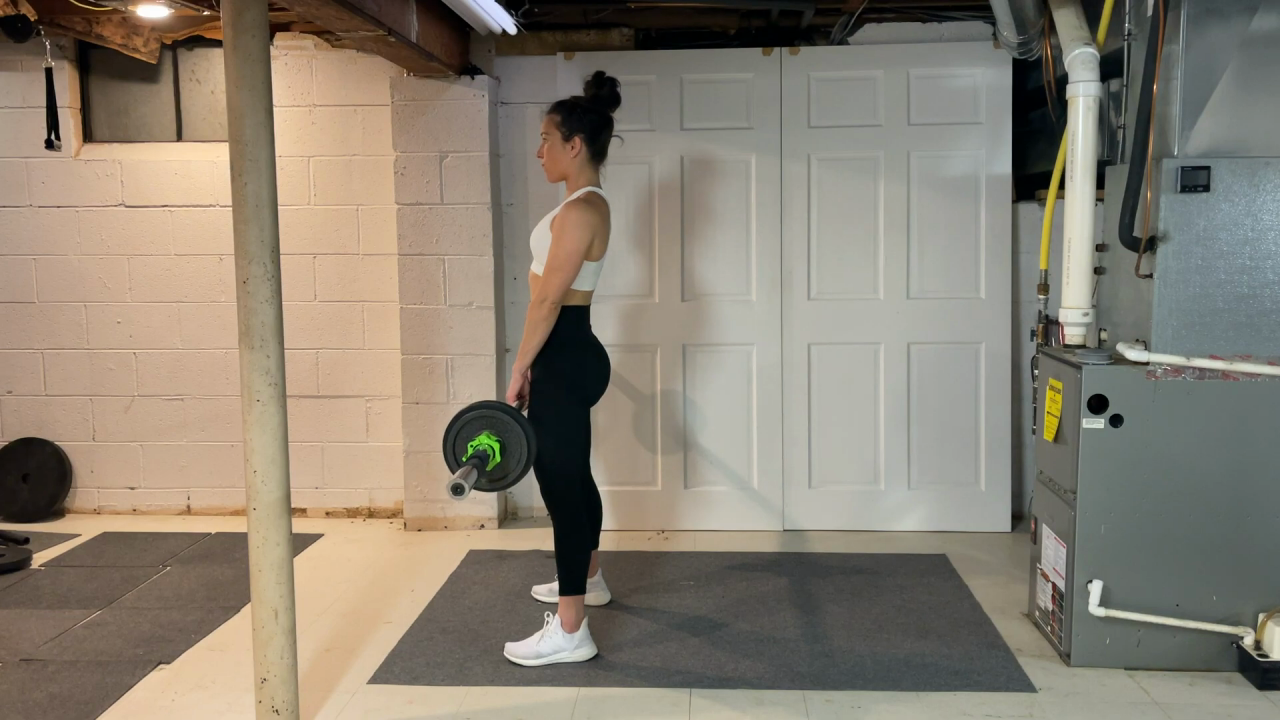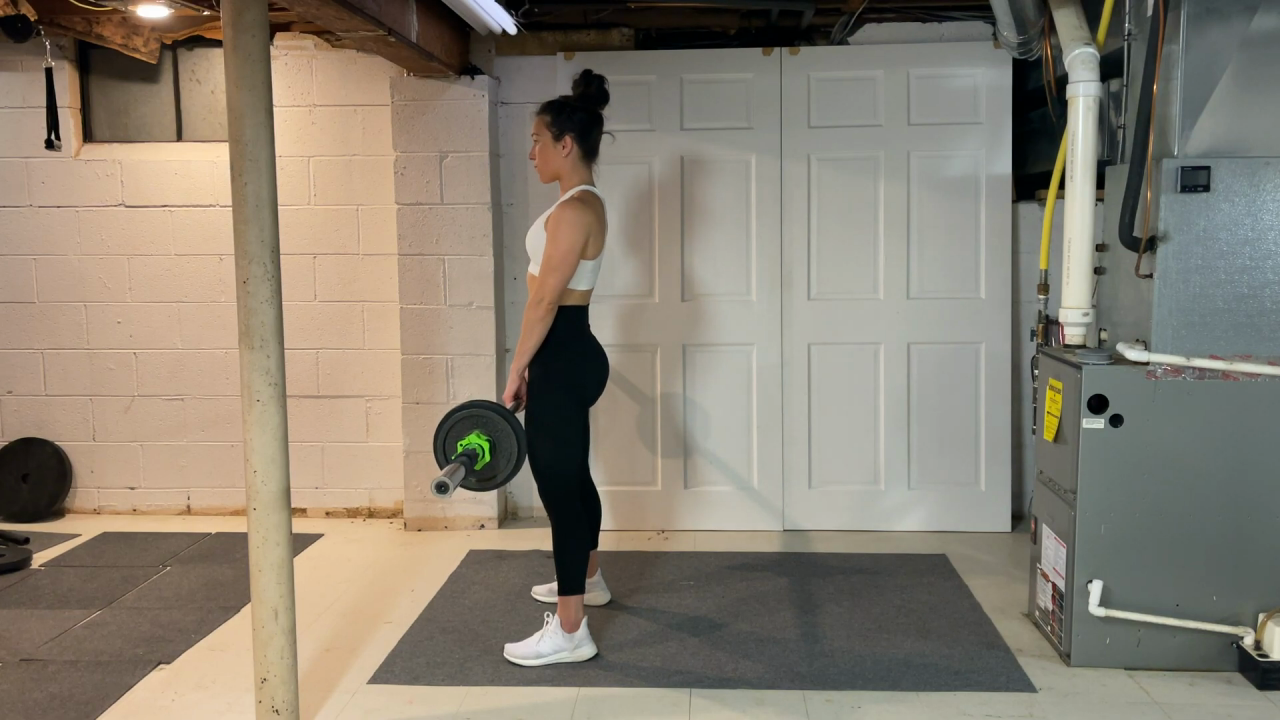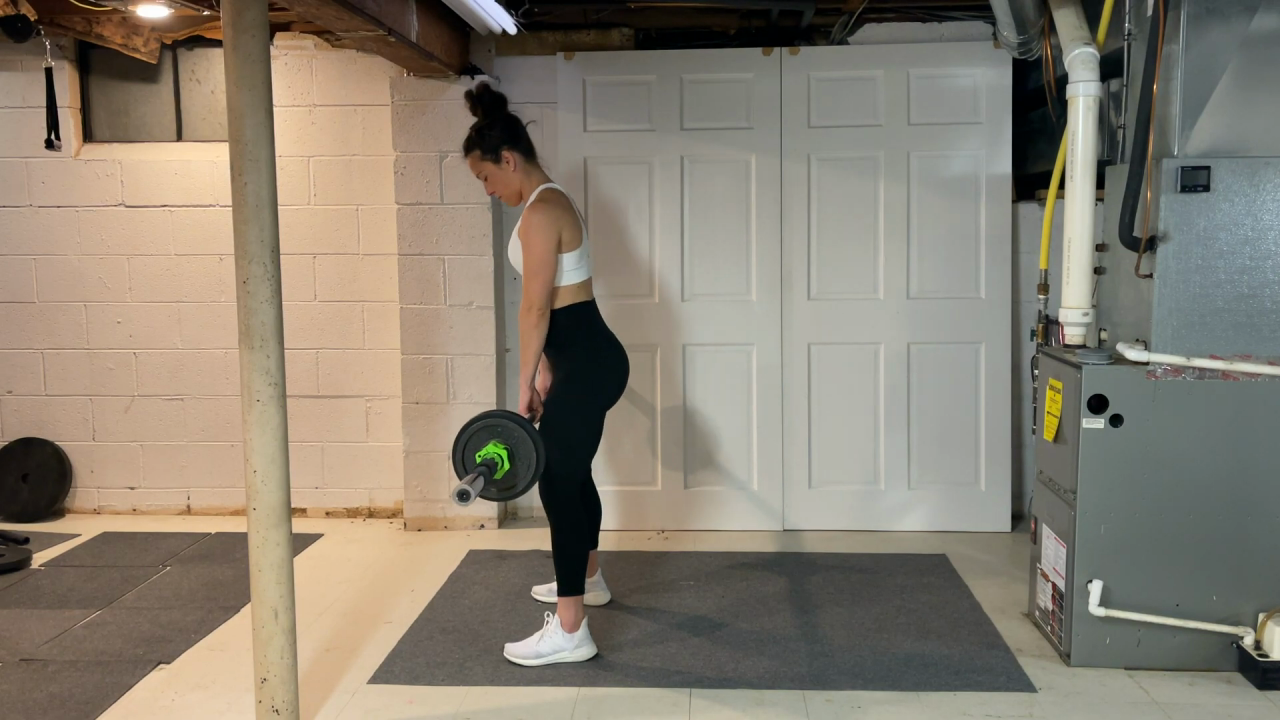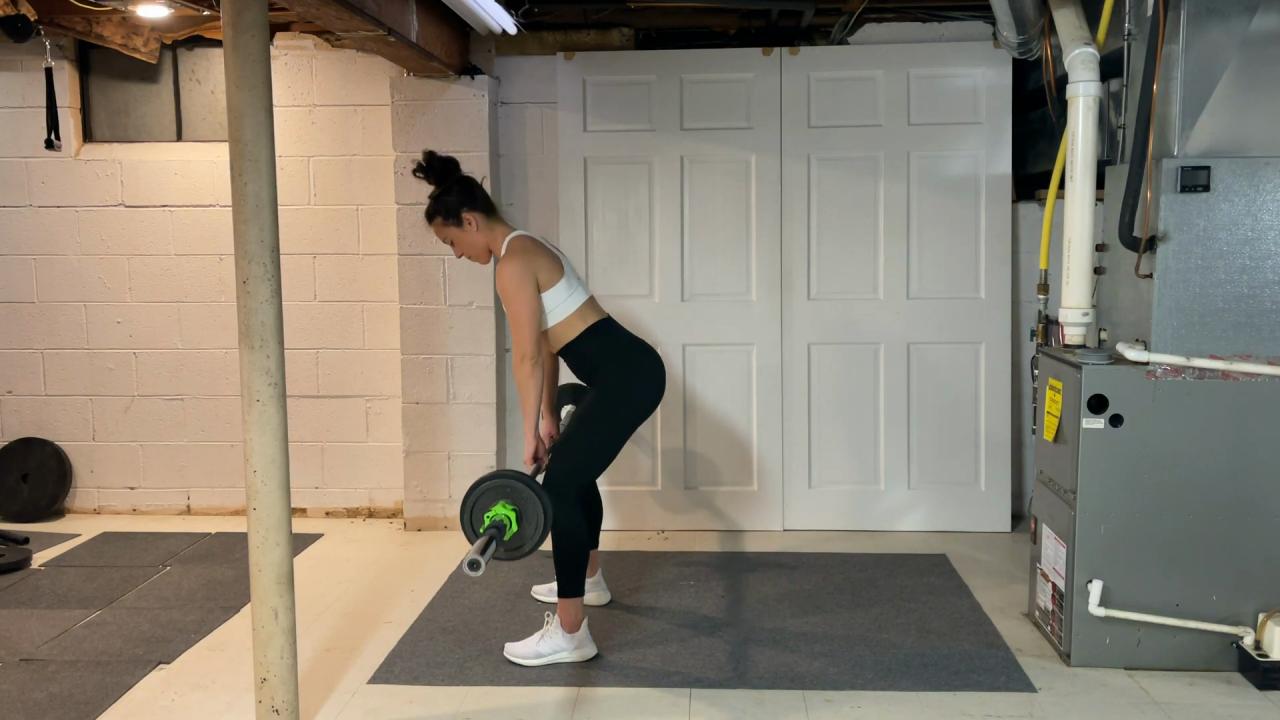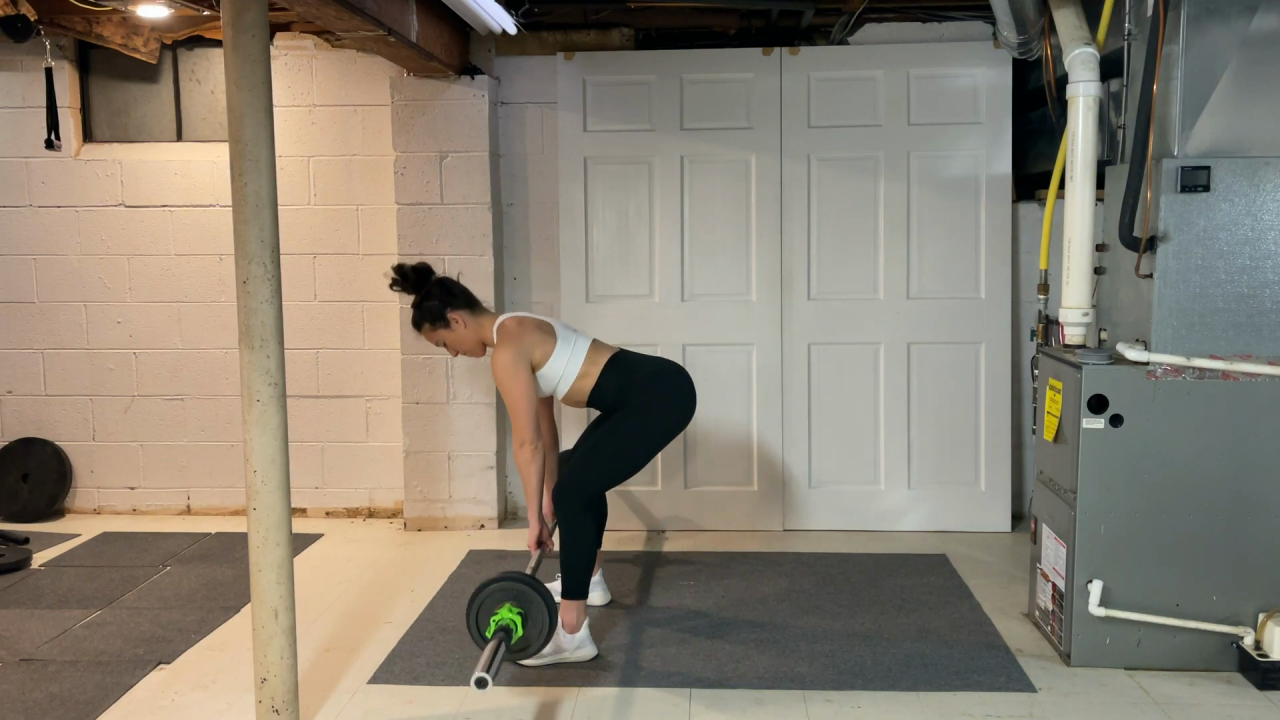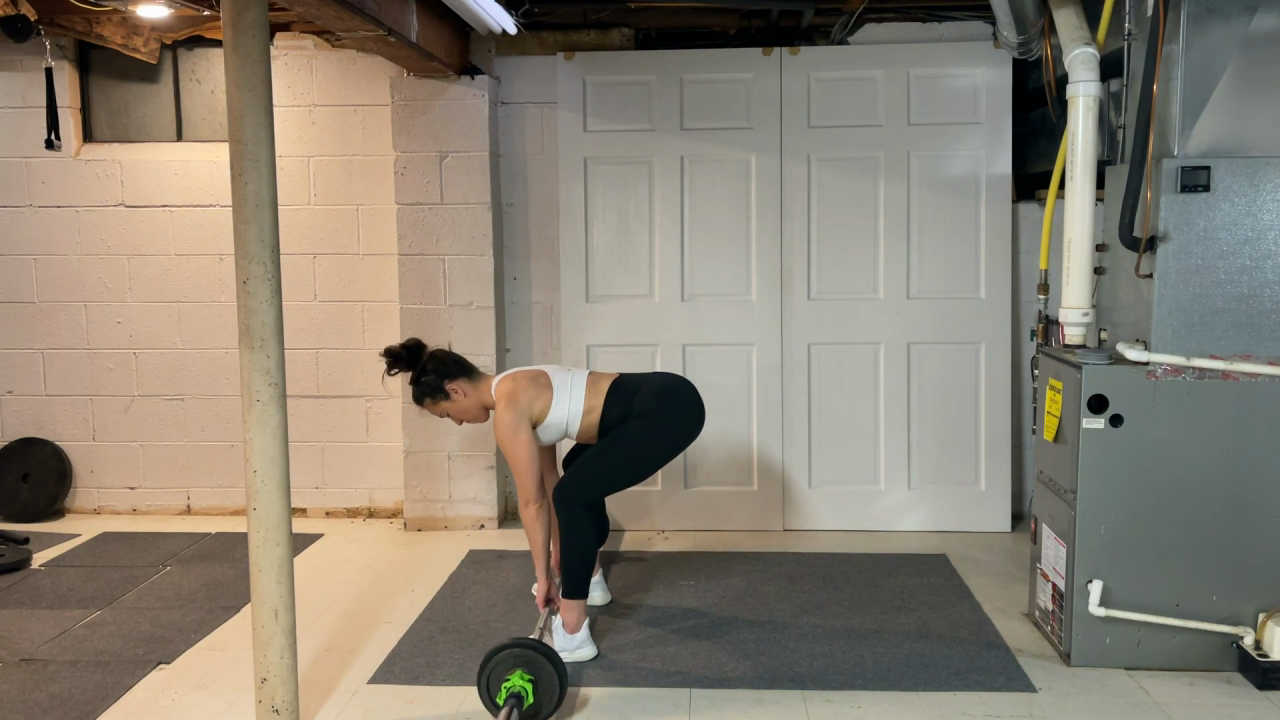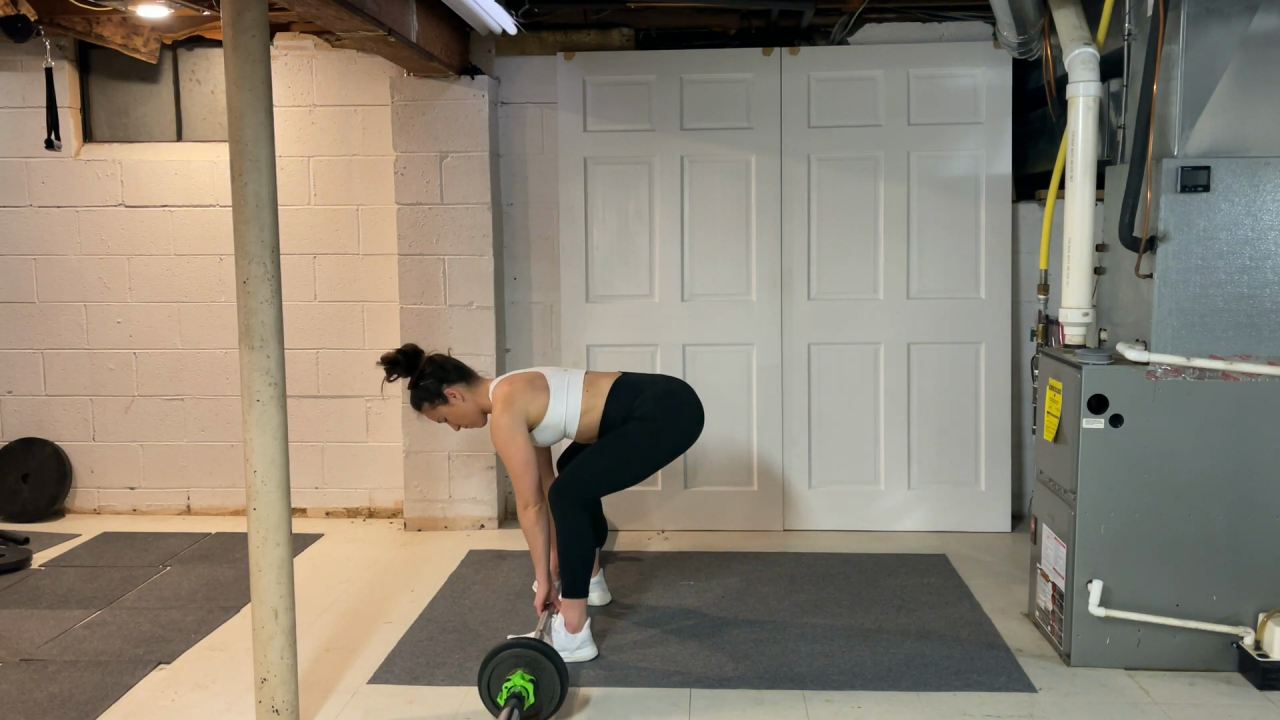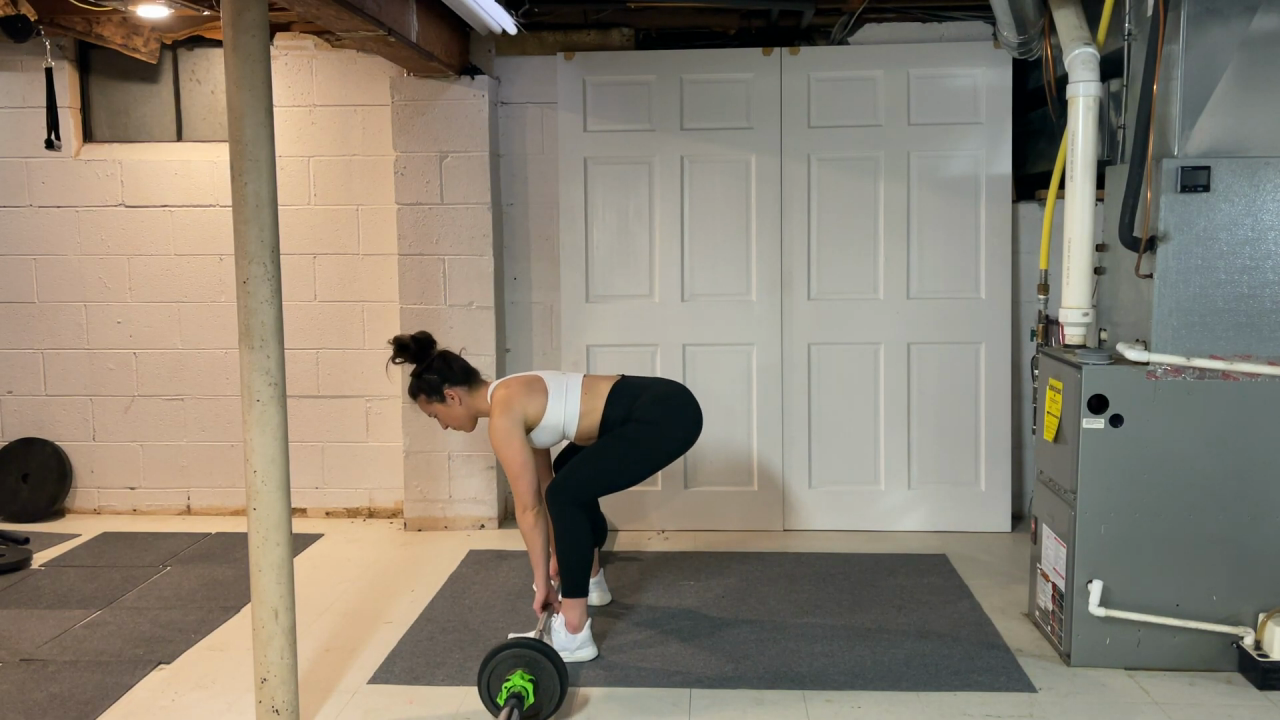
dt=0.5s
person 1, frame 1
left shoulder: (580, 210)
right shoulder: (585, 204)
left elbow: (548, 300)
left wrist: (519, 372)
right wrist: (535, 365)
left hip: (564, 362)
right hip: (570, 356)
left knee: (561, 486)
right knee: (573, 477)
left ankle: (570, 632)
right ankle: (588, 579)
person 1, frame 2
left shoulder: (574, 210)
right shoulder: (581, 203)
left elbow: (544, 300)
left wrist: (516, 373)
right wrist: (531, 365)
left hip: (562, 361)
right hip: (570, 356)
left knee: (558, 487)
right knee: (571, 477)
left ankle: (570, 632)
right ankle: (588, 578)
person 1, frame 3
left shoulder: (540, 212)
right shoulder: (550, 204)
left elbow: (535, 308)
left wrist: (525, 385)
right wrist: (547, 373)
left hip: (587, 363)
right hip: (588, 357)
left knee: (557, 482)
right knee: (571, 473)
left ankle: (569, 632)
right ankle: (587, 579)
person 1, frame 4
left shoulder: (512, 263)
right shoulder: (527, 248)
left elbow: (527, 358)
right elbow: (546, 345)
left wrist: (530, 434)
right wrist: (548, 417)
left hip: (623, 376)
right hip: (626, 369)
left knee: (559, 487)
right knee: (572, 472)
left ankle: (569, 633)
right ankle: (588, 579)
person 1, frame 5
left shoulder: (506, 348)
right shoulder: (516, 332)
left elbow: (527, 443)
right elbow: (543, 424)
left wrist: (534, 516)
right wrist: (550, 489)
left hip: (660, 398)
right hip: (657, 388)
left knee: (573, 492)
right knee: (582, 472)
left ankle: (572, 634)
right ankle: (590, 580)
person 1, frame 6
left shoulder: (509, 409)
right shoulder: (516, 391)
left elbow: (532, 502)
right elbow: (548, 477)
left wrist: (543, 576)
right wrist: (559, 546)
left hip: (668, 411)
right hip: (661, 401)
left knee: (573, 495)
right knee: (579, 473)
left ankle: (572, 635)
right ankle: (590, 580)
person 1, frame 7
left shoulder: (505, 410)
right shoulder: (514, 395)
left elbow: (530, 503)
right elbow: (544, 480)
left wrist: (543, 578)
right wrist: (557, 553)
left hip: (667, 414)
right hip: (658, 402)
left knee: (569, 493)
right knee: (575, 472)
left ankle: (574, 635)
right ankle: (590, 579)
person 1, frame 8
left shoulder: (503, 414)
right shoulder: (512, 399)
left elbow: (529, 507)
right elbow: (543, 483)
left wrist: (542, 582)
right wrist: (557, 553)
left hip: (667, 416)
right hip: (655, 407)
left knee: (566, 494)
right knee: (571, 474)
left ankle: (573, 635)
right ankle: (590, 579)
